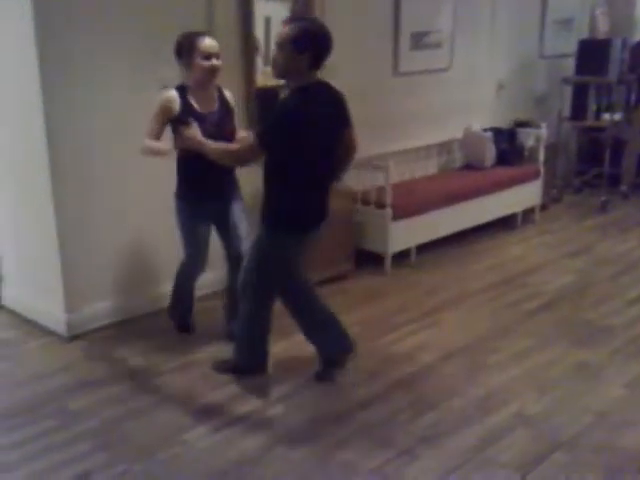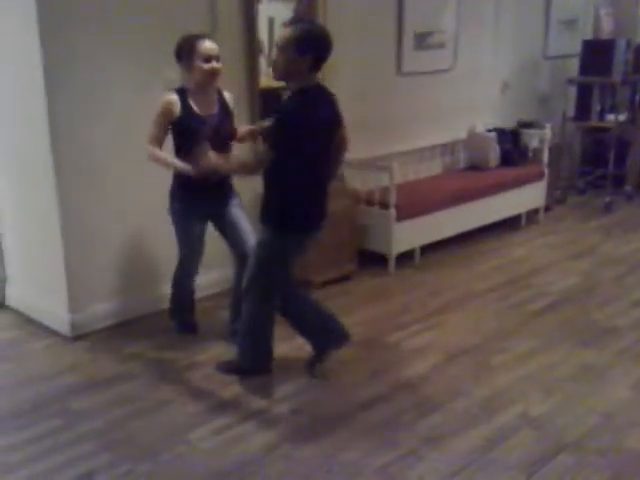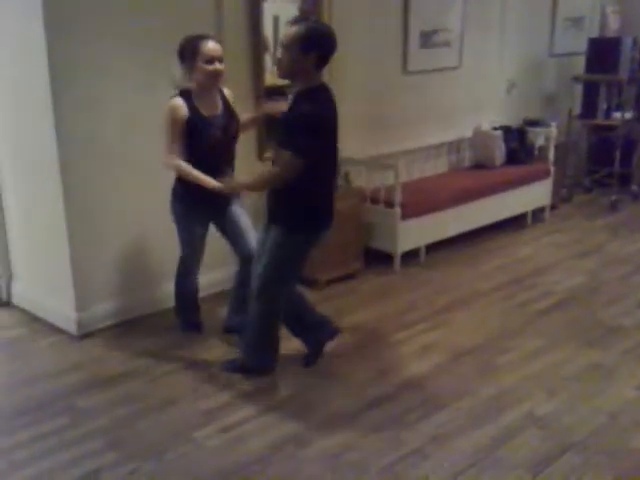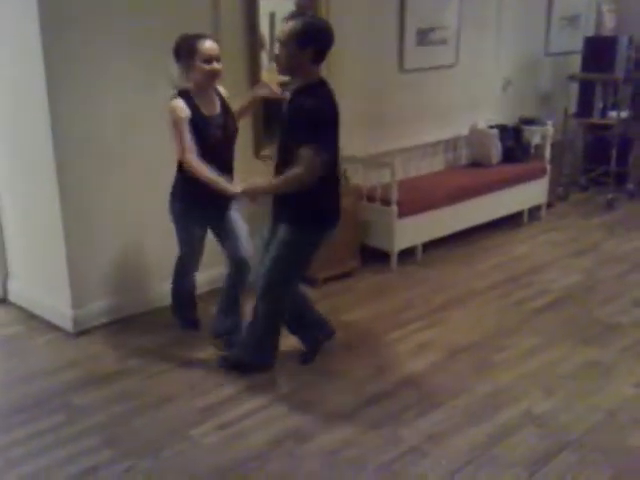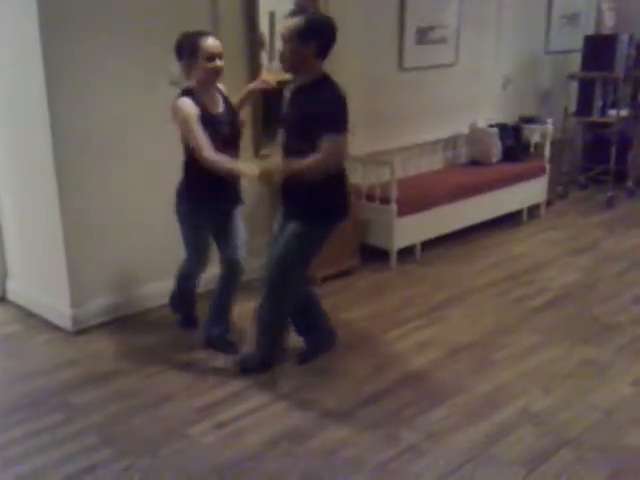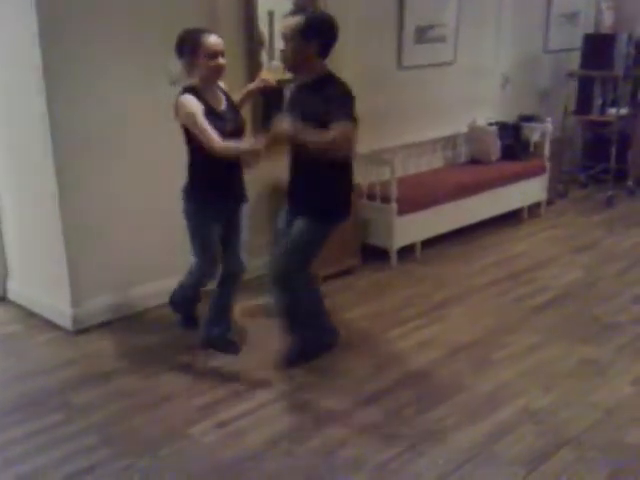
dt=0.2s
person 1, frame 1
left shoulder: (292, 110)
right shoulder: (331, 98)
left elbow: (241, 155)
right elbow: (348, 150)
left wrist: (197, 142)
left hip: (286, 217)
right hip: (310, 211)
left knee: (255, 287)
right knee: (289, 281)
left ankle: (249, 359)
right ankle: (334, 346)
person 1, frame 2
left shoulder: (296, 111)
right shoulder: (322, 100)
left elbow: (256, 163)
right elbow: (341, 147)
left wrist: (215, 163)
left hip: (288, 217)
right hip: (303, 210)
left knee: (258, 288)
right knee: (275, 283)
left ankle: (253, 359)
right ankle: (325, 333)
person 1, frame 3
left shoulder: (308, 111)
right shoulder: (313, 98)
left elbow: (283, 173)
right elbow: (309, 158)
left wrist: (240, 184)
left hip: (300, 217)
right hip: (289, 212)
left knee: (266, 287)
right knee: (271, 281)
left ankle: (257, 358)
right ankle: (316, 331)
person 1, frame 4
left shoulder: (315, 105)
right shoulder: (301, 94)
left elbow: (309, 171)
left wrist: (262, 188)
left hip: (308, 214)
right hip: (289, 208)
left knee: (271, 284)
right knee: (278, 279)
left ankle: (254, 355)
right ankle: (316, 332)
person 1, frame 5
left shoulder: (327, 98)
right shoulder: (298, 91)
left elbow: (332, 159)
left wrist: (285, 168)
left hip: (317, 208)
right hip: (295, 202)
left knee: (276, 277)
right knee: (286, 275)
left ankle: (266, 353)
right ankle: (320, 335)
person 1, frame 6
left shoulder: (334, 93)
right shoulder: (297, 91)
left elbow: (341, 145)
left wrist: (296, 131)
left hip: (325, 204)
right hip: (298, 198)
left knee: (283, 270)
right knee: (290, 270)
left ankle: (316, 334)
right ankle: (317, 337)
person 2, frame 1
left shoulder: (226, 97)
right shoulder: (172, 99)
right elbow: (147, 144)
right wrist: (173, 147)
left hip: (228, 193)
right hip: (193, 198)
left knee: (241, 258)
right knee: (196, 263)
left ankle: (236, 324)
right ankle: (180, 315)
person 2, frame 2
left shoulder: (226, 98)
right shoulder: (172, 102)
right elbow: (153, 149)
right wrist: (184, 166)
left hip: (224, 194)
right hip: (188, 199)
left knee: (250, 252)
right knee: (190, 262)
left ankle: (240, 321)
right ankle: (182, 317)
person 2, frame 3
left shoulder: (226, 96)
right shoulder: (178, 107)
right elbow: (172, 159)
left wrist: (262, 115)
right wrist: (208, 182)
left hip: (225, 198)
right hip: (191, 200)
left knee: (252, 252)
right knee: (191, 261)
left ankle: (237, 318)
right ankle: (188, 316)
person 2, frame 4
left shoulder: (221, 94)
right shoulder: (179, 106)
right elbow: (190, 161)
left wrist: (253, 100)
right wrist: (230, 187)
left hip: (224, 199)
right hip: (190, 200)
left knee: (242, 258)
right knee: (190, 260)
left ankle: (227, 325)
right ankle: (184, 310)
person 2, frame 5
left shoulder: (220, 92)
right shoulder: (184, 105)
right elbow: (207, 156)
left wrist: (248, 94)
right wrist: (249, 170)
left hip: (228, 196)
right hip: (196, 200)
left knee: (234, 263)
right knee: (196, 262)
left ankle: (216, 331)
right ankle: (182, 304)
person 2, frame 6
left shoulder: (221, 91)
right shoulder: (187, 103)
right elbow: (216, 146)
left wrist: (249, 91)
right wrist: (258, 143)
left hip: (233, 193)
right hip: (203, 198)
left knee: (234, 266)
right knee: (209, 267)
left ankle: (217, 330)
right ankle: (182, 300)
